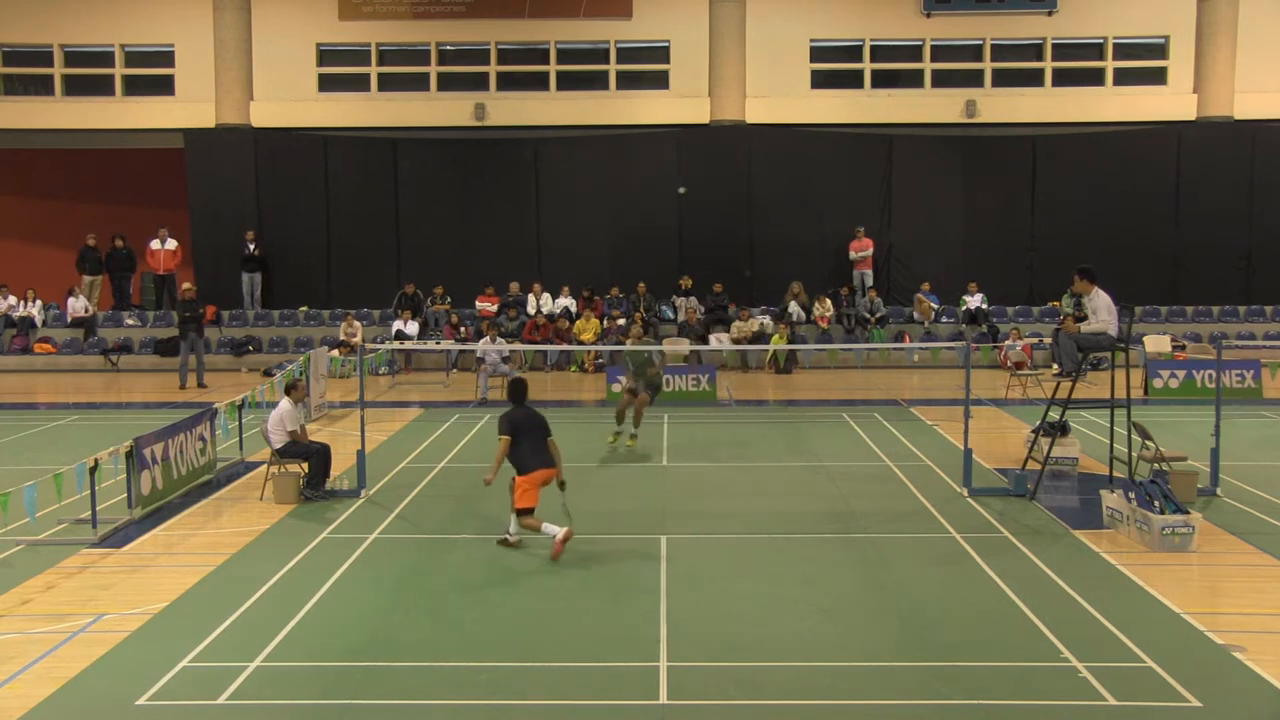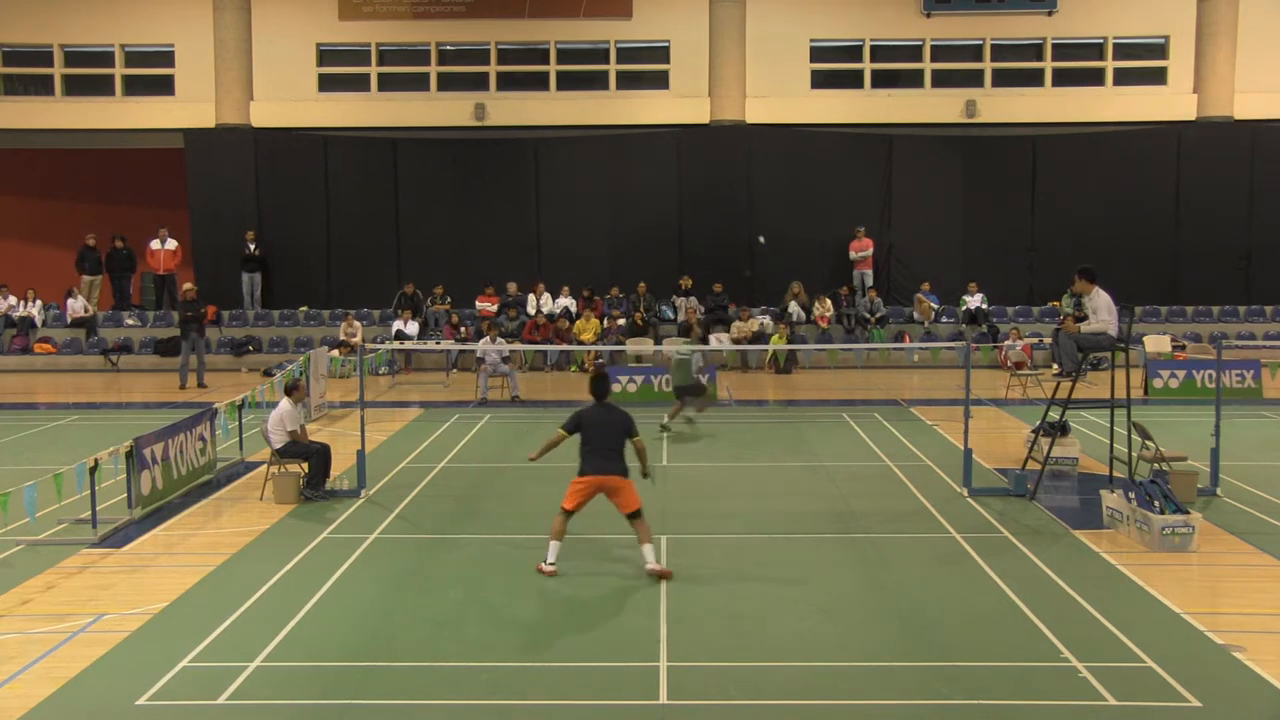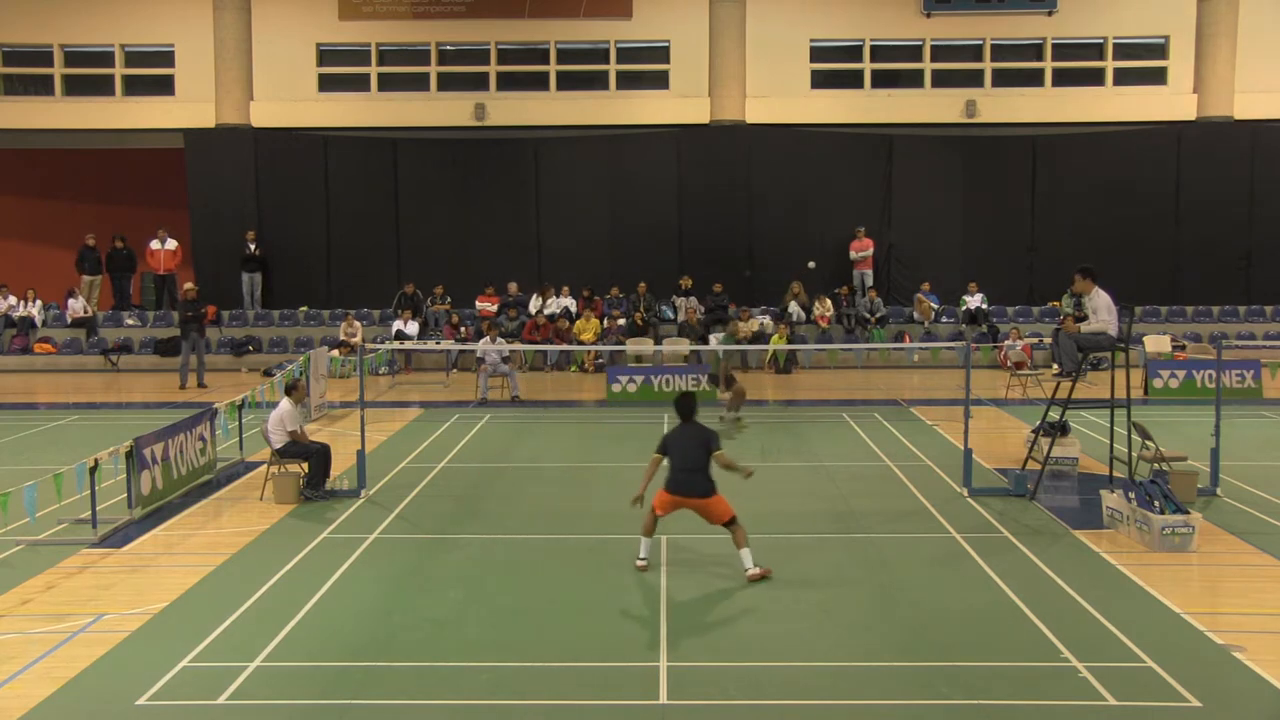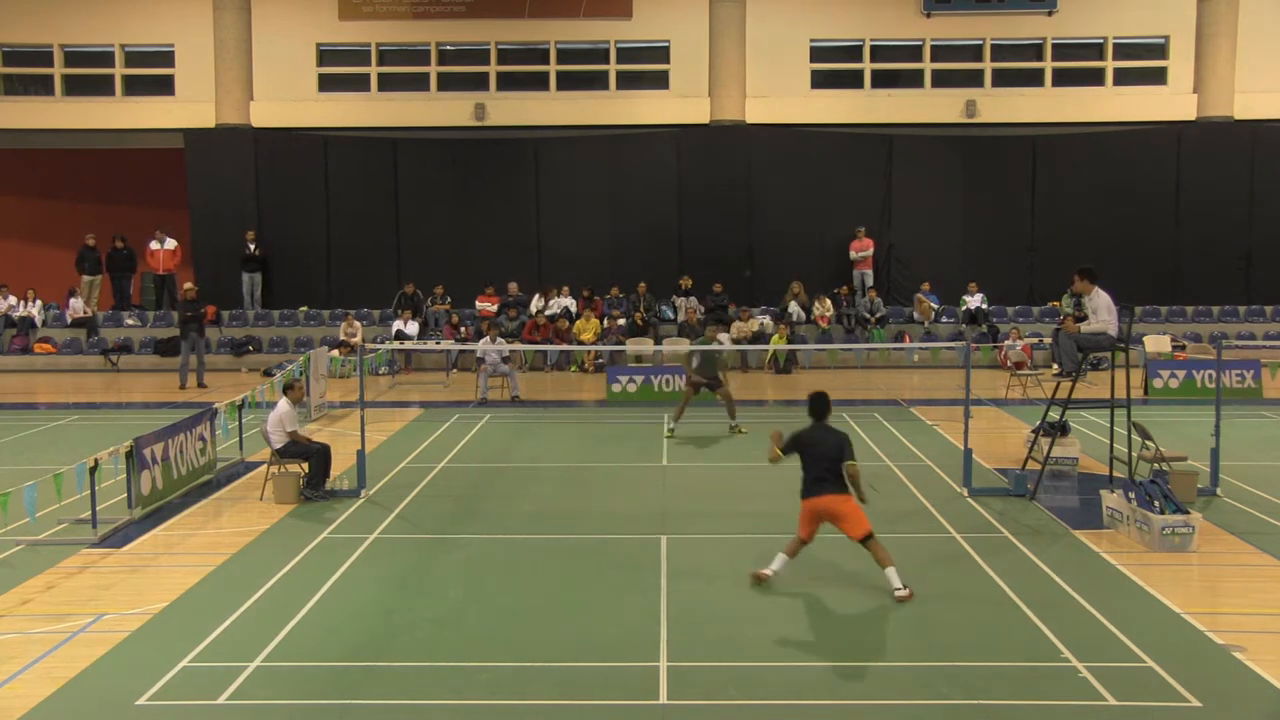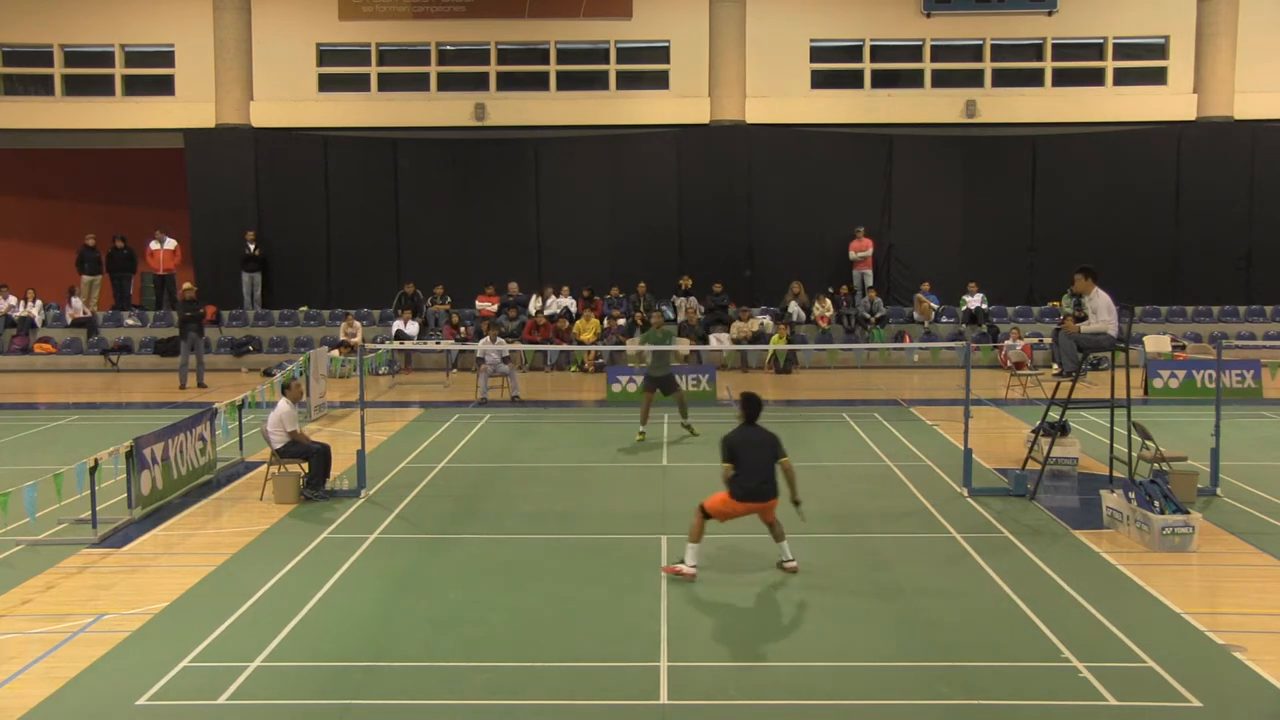
dt=0.5s
person 1, frame 1
left shoulder: (506, 418)
right shoulder: (539, 417)
left elbow: (504, 446)
right elbow: (552, 446)
left wrist: (493, 473)
right wrist: (560, 474)
left hip: (530, 471)
right hip: (548, 468)
left knee: (525, 519)
right knee: (515, 487)
left ankle: (559, 533)
right ankle: (512, 535)
person 1, frame 2
left shoulder: (582, 415)
right shoulder: (624, 416)
left elbow: (558, 438)
right elbow: (640, 446)
left wrist: (538, 454)
right wrist: (645, 467)
left hip: (589, 475)
right hip: (617, 475)
left knee: (563, 515)
right knee: (637, 519)
left ankle: (550, 563)
right ankle: (652, 564)
person 1, frame 3
left shoulder: (669, 436)
right shoulder: (708, 434)
left elbow: (654, 463)
right elbow: (721, 460)
left wrist: (642, 491)
right wrist: (742, 470)
left hip: (674, 491)
right hip: (703, 493)
left knee: (653, 512)
right knee: (734, 526)
left ankle: (643, 558)
right ankle: (751, 569)
person 1, frame 4
left shoulder: (799, 437)
right shoulder: (841, 438)
left elbow: (773, 458)
right elbow: (852, 471)
left wrist: (775, 441)
right wrist: (861, 494)
left hip: (810, 500)
right hip: (839, 498)
left knee: (802, 540)
right knee: (871, 542)
left ankle: (771, 570)
right ankle: (899, 588)
person 1, frame 5
left shoulder: (729, 439)
right shoulder: (771, 438)
left elbow: (726, 475)
right elbow: (787, 468)
left wrist: (735, 490)
right wrist: (794, 495)
left hip: (740, 498)
right hip: (769, 497)
left knee: (700, 513)
right knee: (770, 521)
left ankle: (688, 566)
right ankle: (789, 561)
